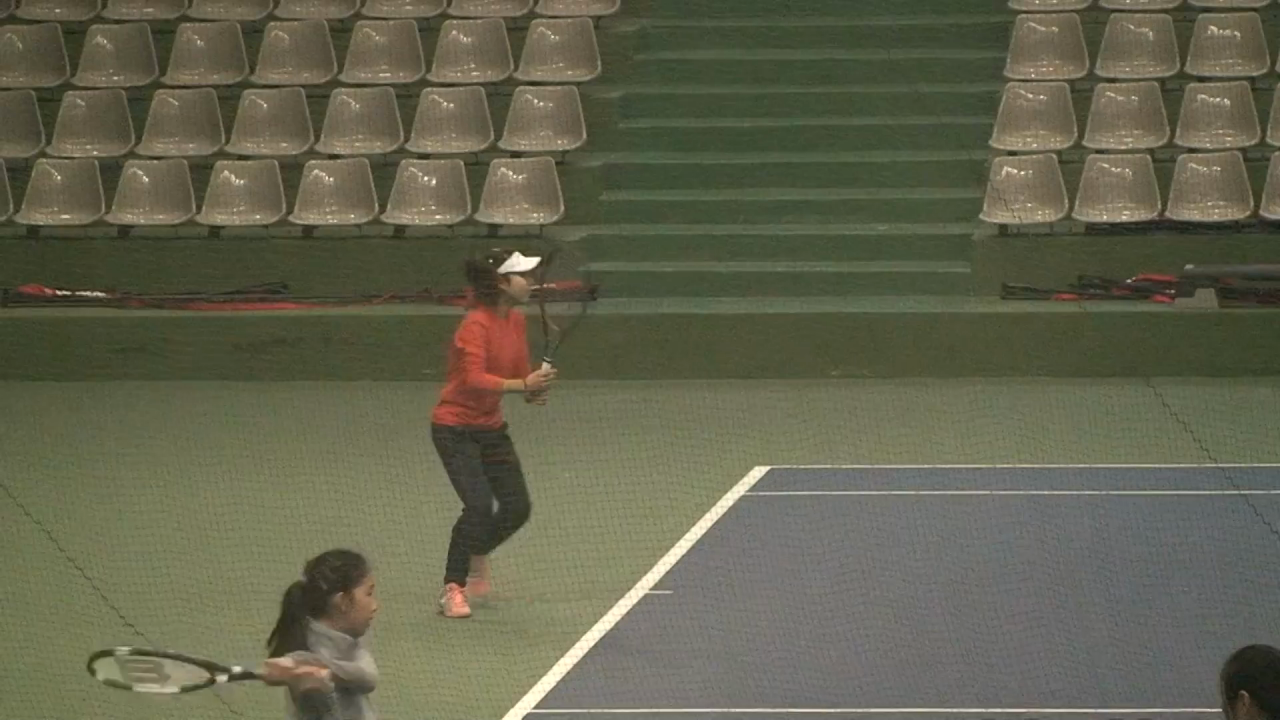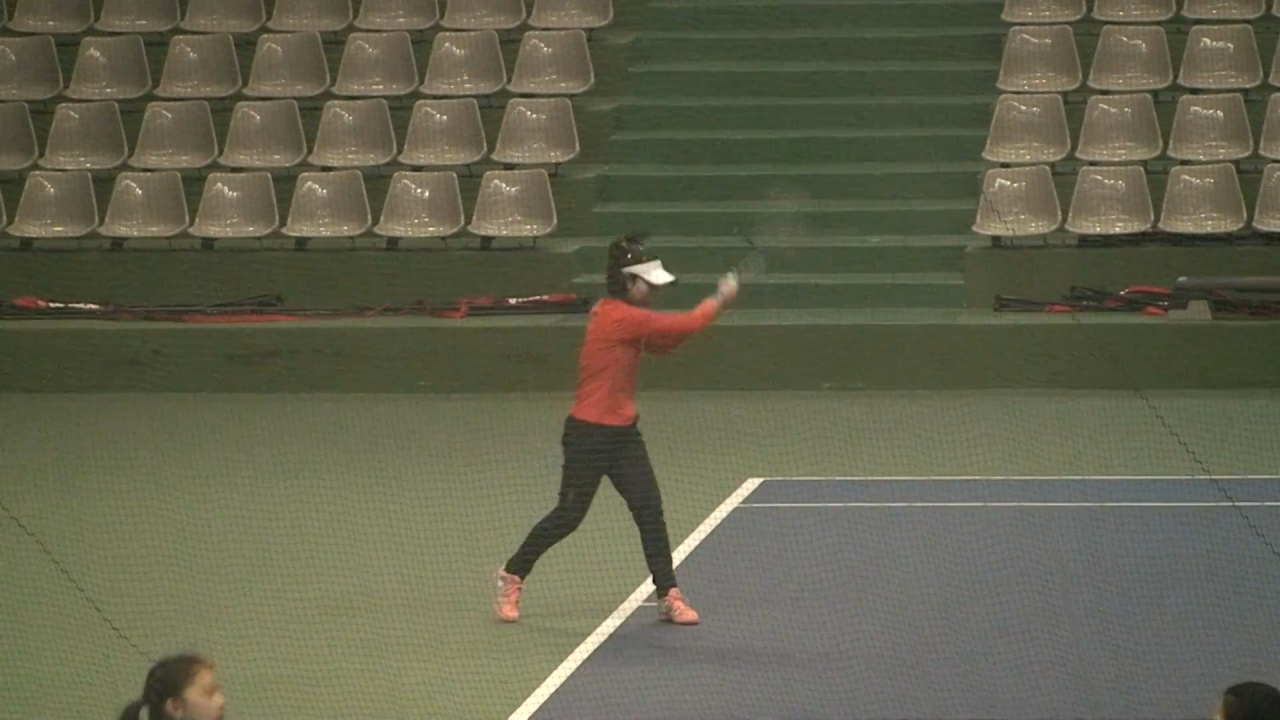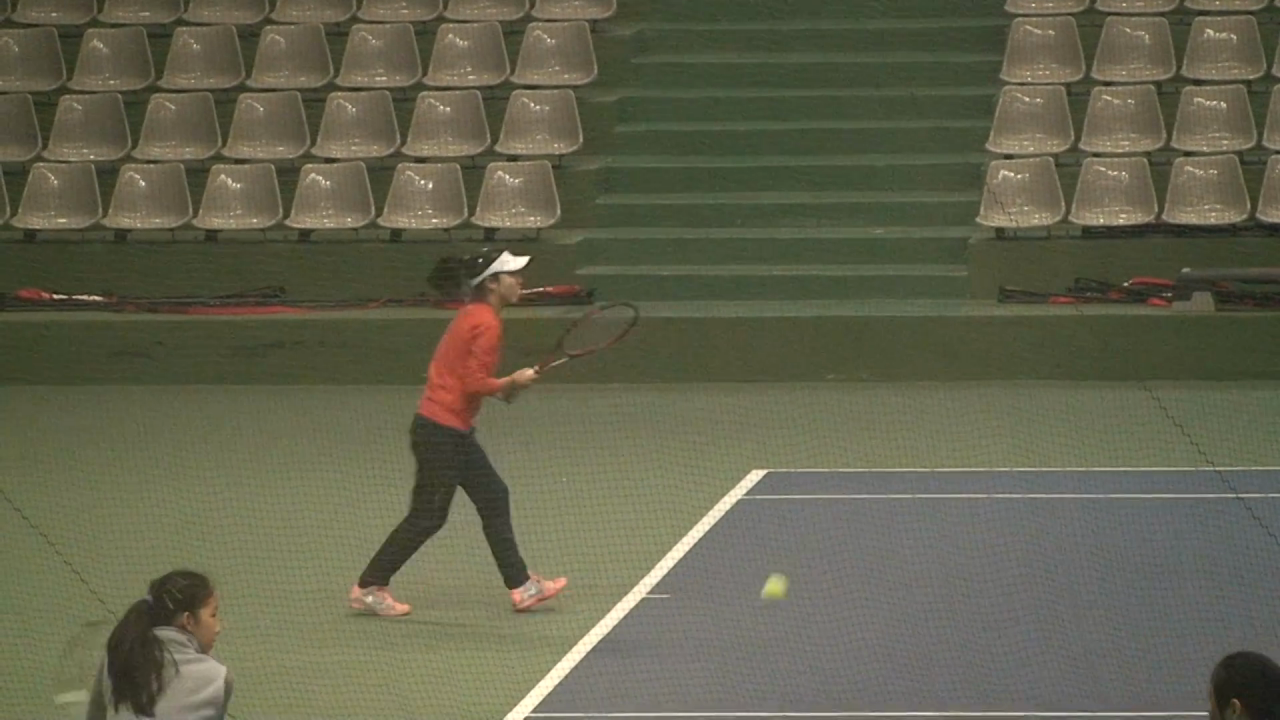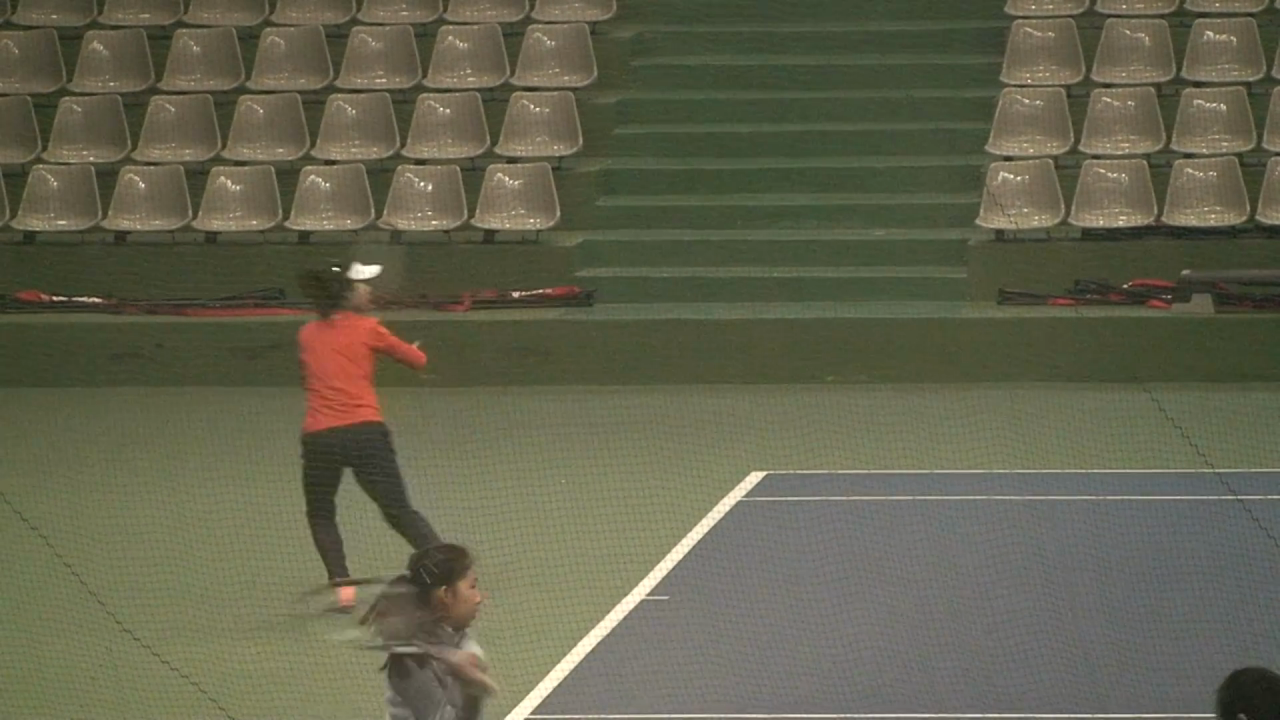
dt=1s
person 1, frame 1
left shoulder: (516, 319)
right shoulder: (475, 324)
left elbow: (522, 372)
right elbow: (473, 380)
left wrist: (536, 385)
right wrist: (520, 384)
left hip: (491, 427)
right hip: (455, 428)
left knee: (519, 507)
right knee: (479, 507)
left ankle: (476, 555)
right ankle: (452, 586)
person 1, frame 2
left shoulder: (630, 316)
right shoulder: (616, 317)
left elbow: (671, 338)
right elbow: (687, 324)
right wrist: (721, 298)
left hip: (621, 430)
right hip: (588, 433)
left knee: (650, 511)
right knee: (568, 515)
left ankle: (669, 596)
right ankle: (512, 576)
person 1, frame 3
left shoulder: (473, 315)
right shoulder: (487, 324)
right elbow: (476, 384)
left wrist: (501, 385)
right wrist: (513, 381)
left hip: (449, 427)
right hip: (441, 430)
left knee: (495, 497)
right knee: (427, 516)
left ankle: (521, 586)
right ankle: (368, 588)
person 1, frame 4
left shoulder: (308, 333)
right shoulder: (367, 328)
right elbow: (416, 359)
right wrist: (411, 350)
left hip: (319, 437)
right hip: (366, 433)
left knee: (319, 513)
right knee: (401, 512)
left ankle: (344, 588)
